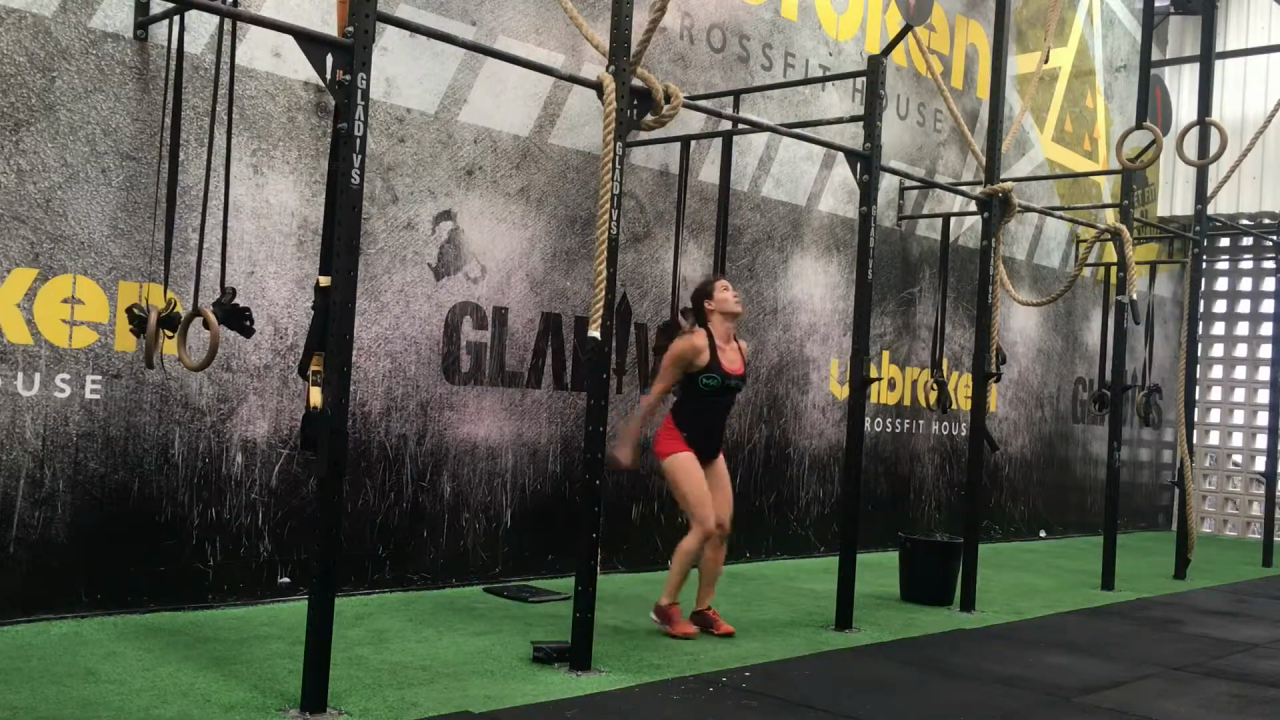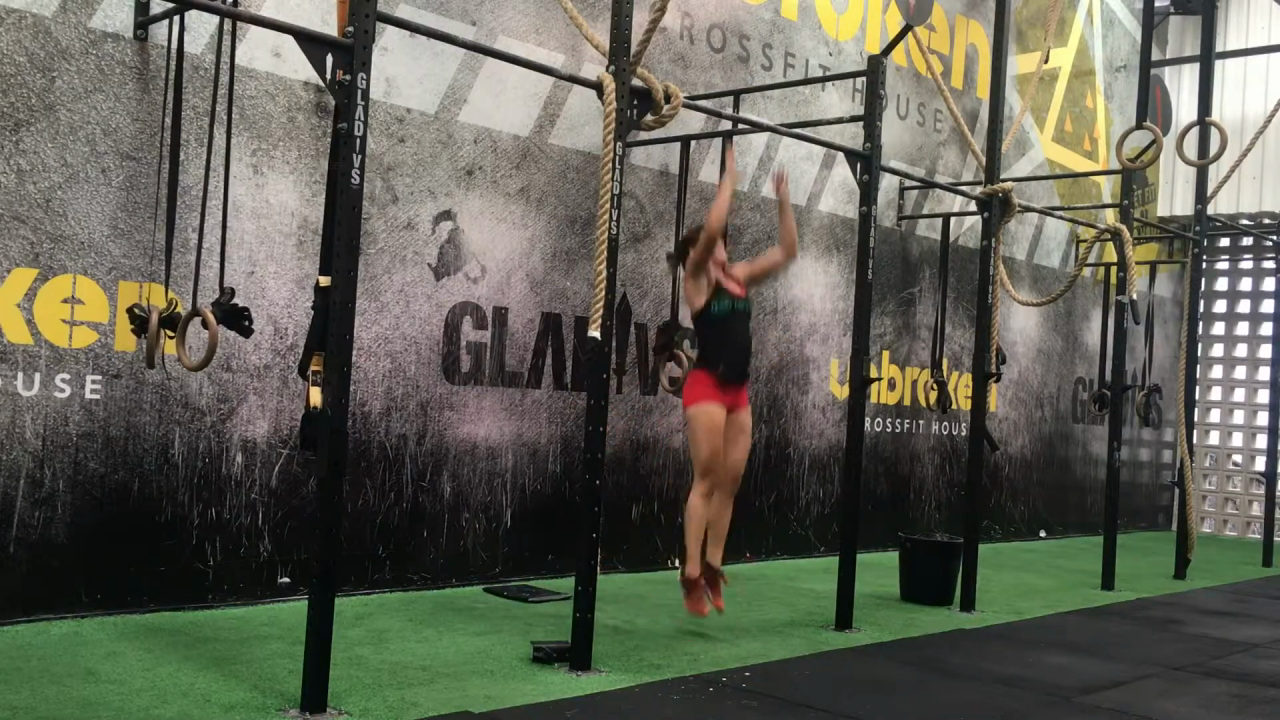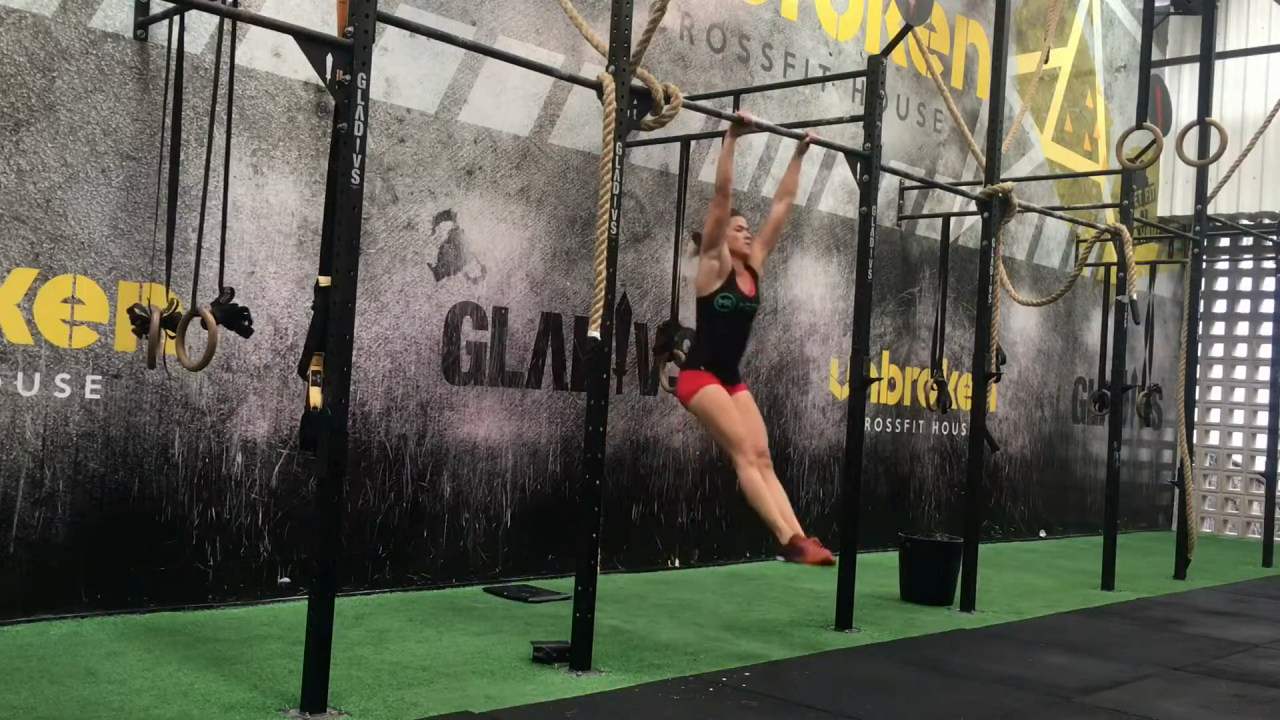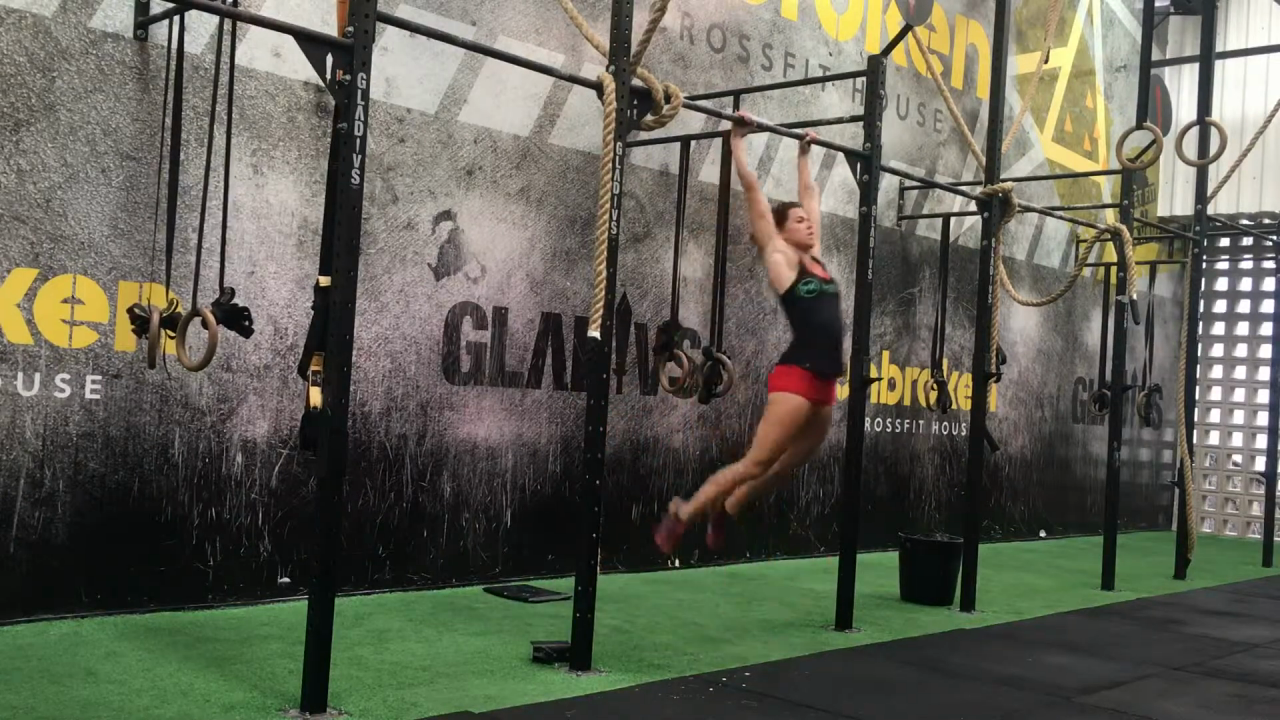
dt=0.4s
person 1, frame 1
left shoulder: (742, 349)
right shoulder: (694, 343)
right elbow: (655, 394)
right wrist: (628, 443)
left hip: (711, 448)
right hip: (678, 442)
left knee: (723, 529)
right knee: (706, 528)
left ankle: (704, 609)
right ankle: (668, 607)
person 1, frame 2
left shoulder: (738, 276)
right shoulder: (698, 278)
left elbow: (786, 252)
right elbow: (713, 225)
left wrist: (785, 202)
right wrist: (729, 174)
left hip: (738, 391)
right hip: (706, 387)
left knee: (728, 485)
right knee: (707, 482)
left ankle: (712, 566)
right ankle: (692, 575)
person 1, frame 3
left shoulder: (754, 263)
right shoulder: (714, 264)
left elbow: (784, 203)
right elbow: (722, 196)
left wrist: (800, 154)
right wrist: (732, 138)
left hip: (732, 379)
right hip: (700, 376)
left knee: (762, 458)
right knee: (747, 453)
left ankle: (798, 537)
right ankle: (791, 540)
person 1, frame 4
left shoulder: (815, 257)
right shoulder: (778, 255)
left elbow: (810, 195)
right elbow: (754, 192)
left wrist: (804, 154)
right wrist: (737, 141)
left hip: (825, 381)
right hip: (798, 376)
left knee: (787, 466)
right knee: (757, 463)
left ankle: (723, 511)
right ankle: (680, 514)
